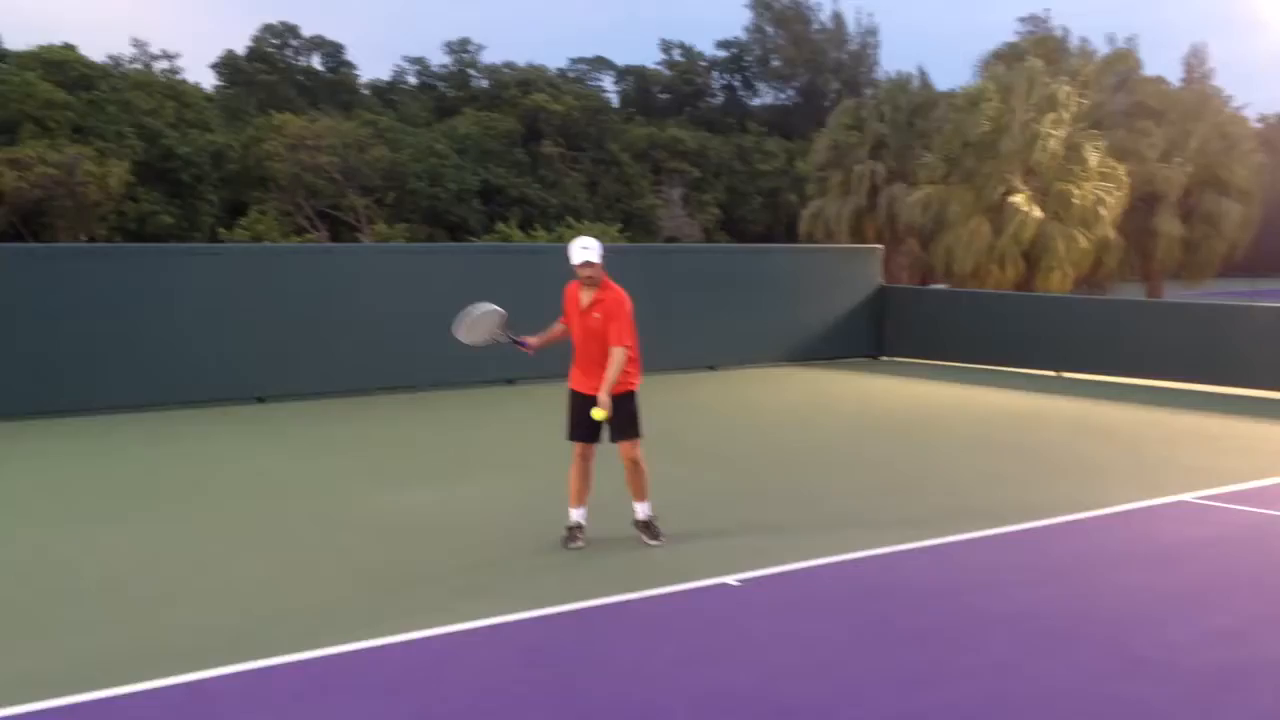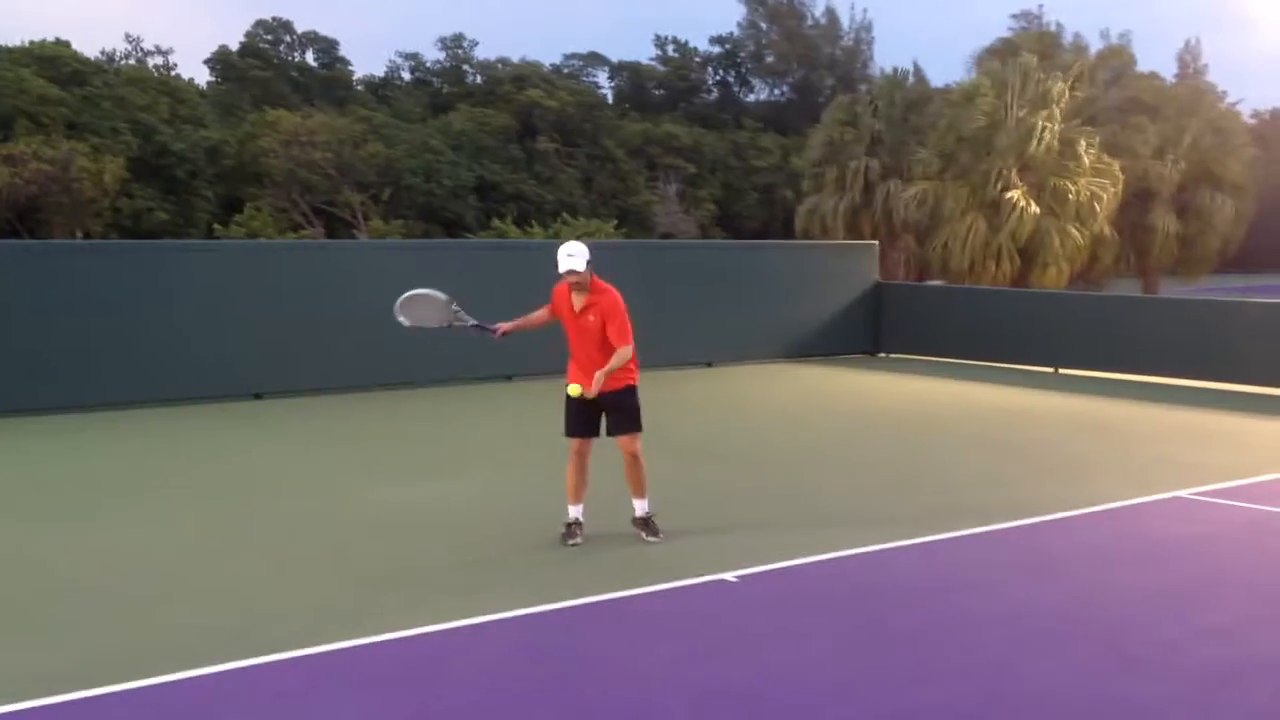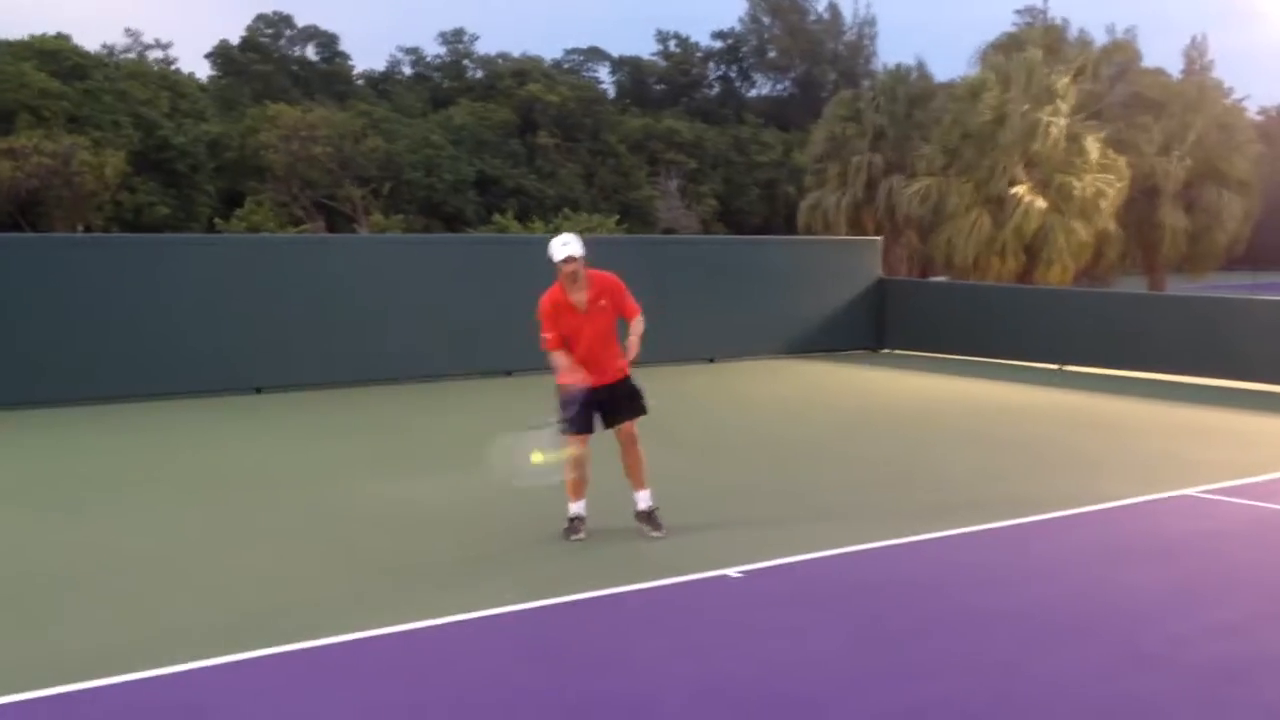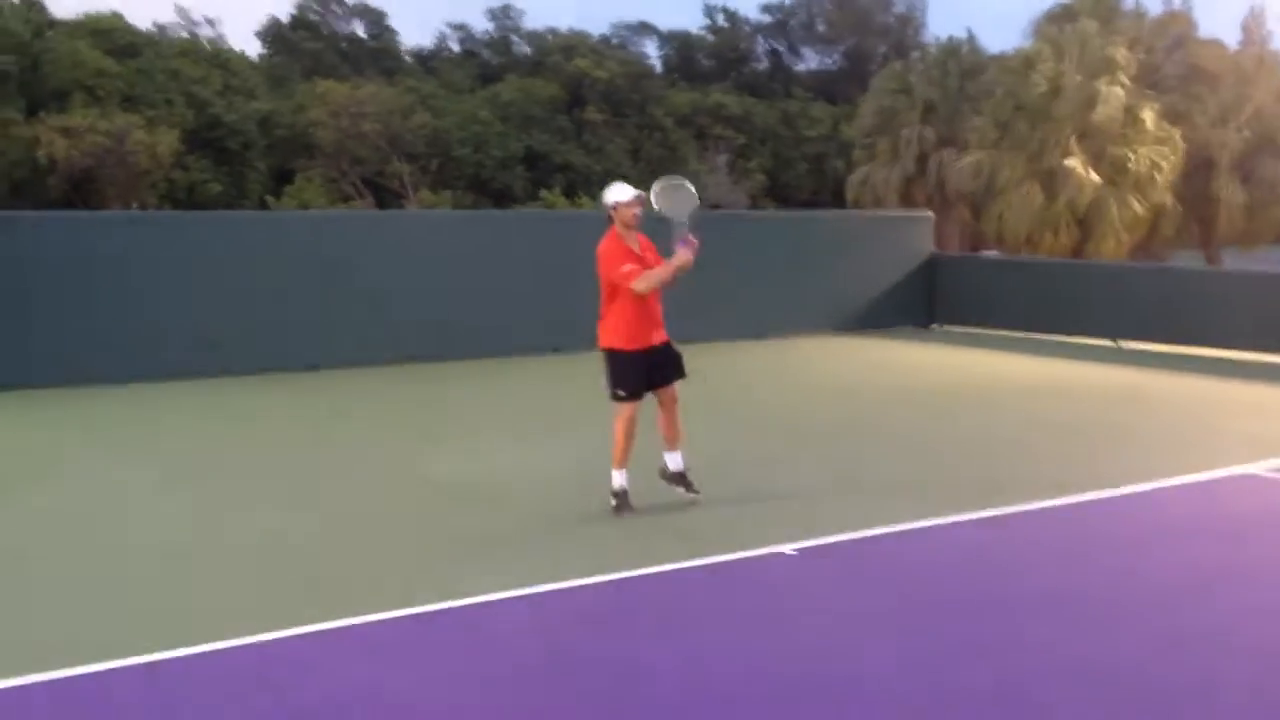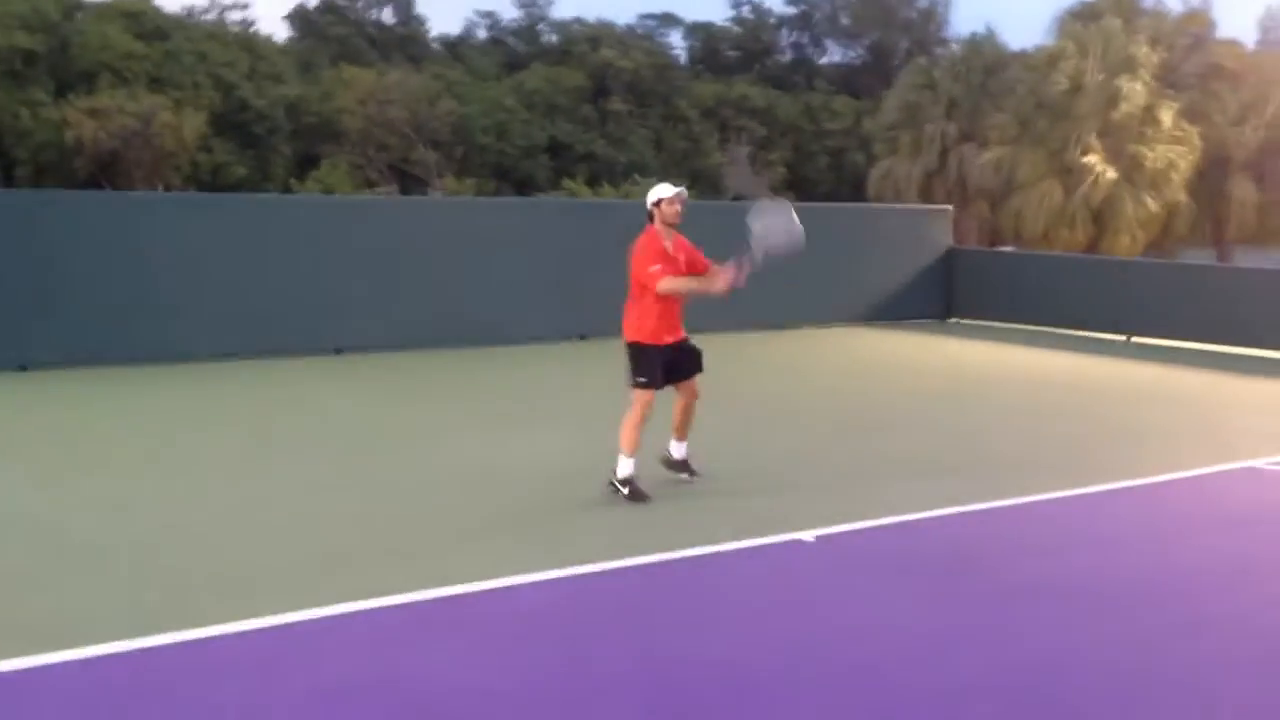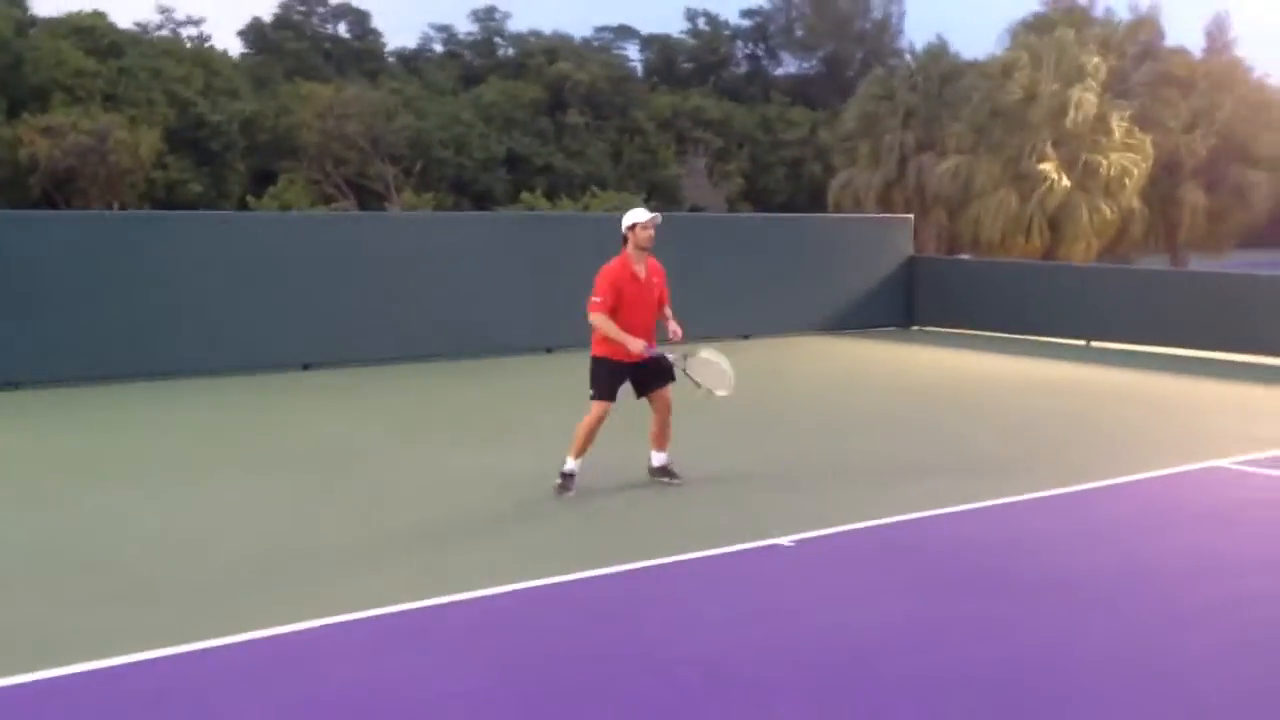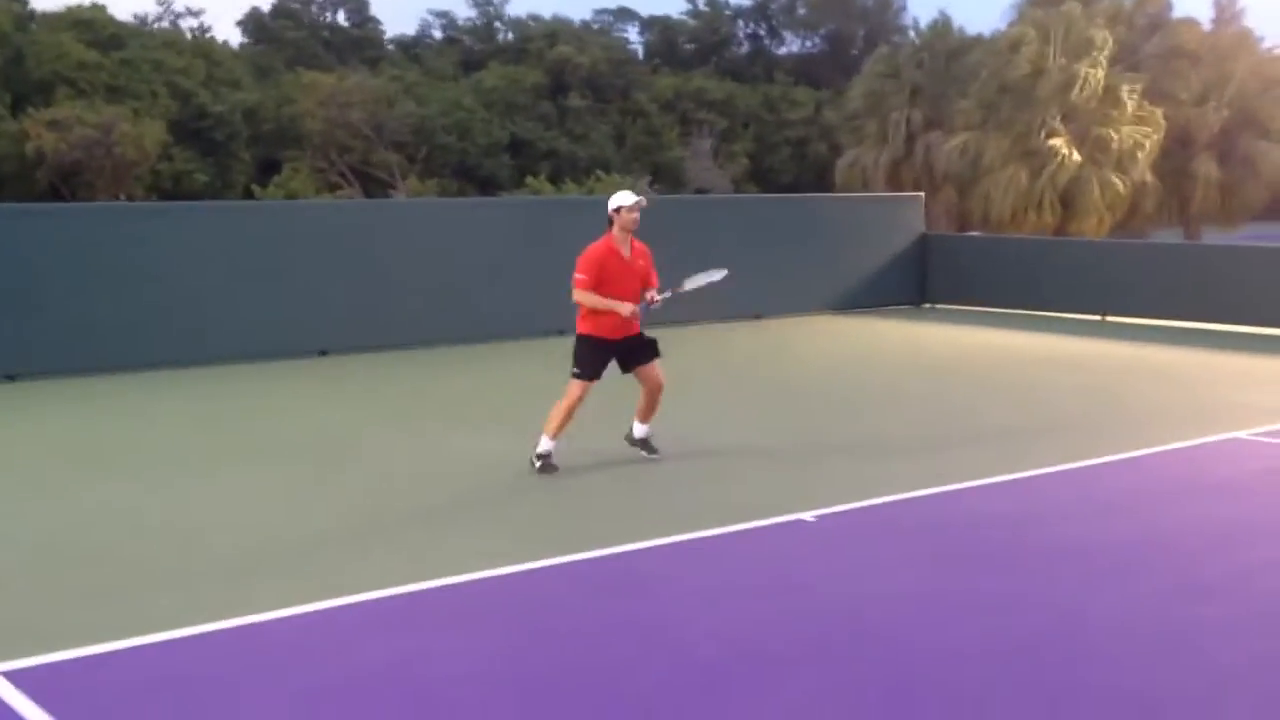
dt=0.3s
person 1, frame 1
left shoulder: (616, 299)
right shoulder: (570, 292)
left elbow: (619, 351)
left wrist: (606, 391)
right wrist: (542, 339)
left hip: (618, 389)
right hip: (581, 387)
left knee: (631, 455)
right knee: (581, 454)
left ankle: (643, 517)
right ankle: (576, 523)
person 1, frame 2
left shoulder: (610, 299)
right shoulder: (560, 291)
left elbow: (625, 349)
right elbow: (549, 313)
left wrist: (604, 374)
right wrist: (515, 324)
left hip: (618, 383)
right hip: (579, 384)
left knee: (631, 450)
right knee: (578, 451)
left ankle: (642, 514)
right ankle: (574, 519)
person 1, frame 3
left shoulder: (609, 282)
right shoulder: (550, 303)
left elbow: (635, 314)
right elbow: (554, 350)
left wrist: (634, 339)
right wrist: (570, 372)
left hip: (615, 376)
right hip: (577, 382)
left knee: (629, 439)
right knee: (577, 448)
left ankle: (645, 508)
right ankle: (576, 515)
person 1, frame 4
left shoulder: (643, 242)
right shoulder: (609, 249)
left elbow: (660, 276)
right elbow: (642, 286)
left wrist: (680, 258)
right wrist: (678, 263)
left hip: (655, 338)
right hip: (622, 344)
left knee: (669, 400)
right knee: (627, 413)
left ankle: (673, 468)
right ankle: (618, 486)
person 1, frame 5
left shoulder: (684, 245)
right shoulder: (645, 247)
left elbow: (705, 271)
right elbow: (663, 285)
left wrist: (723, 275)
right wrist: (709, 286)
left hip: (674, 335)
right hip: (644, 337)
left knee: (689, 394)
right knee: (642, 403)
left ankle: (675, 454)
right ankle: (623, 476)
person 1, frame 6
left shoulder: (657, 269)
right shoulder: (611, 273)
left elbow: (661, 305)
right elbow: (596, 317)
left wrist: (671, 322)
right wrist: (628, 340)
left hip: (644, 352)
right hip: (610, 354)
left knee: (664, 405)
right knee: (598, 413)
left ankle: (659, 464)
right ankle: (569, 469)
person 1, frame 7
left shoulder: (643, 252)
right shoulder: (595, 253)
left elbow: (649, 287)
right elbow: (579, 294)
left wrist: (650, 297)
right wrist: (617, 307)
left hip: (629, 331)
right hip: (594, 333)
left knee: (655, 383)
right knee: (575, 395)
left ankle: (639, 434)
right ankle: (542, 451)
